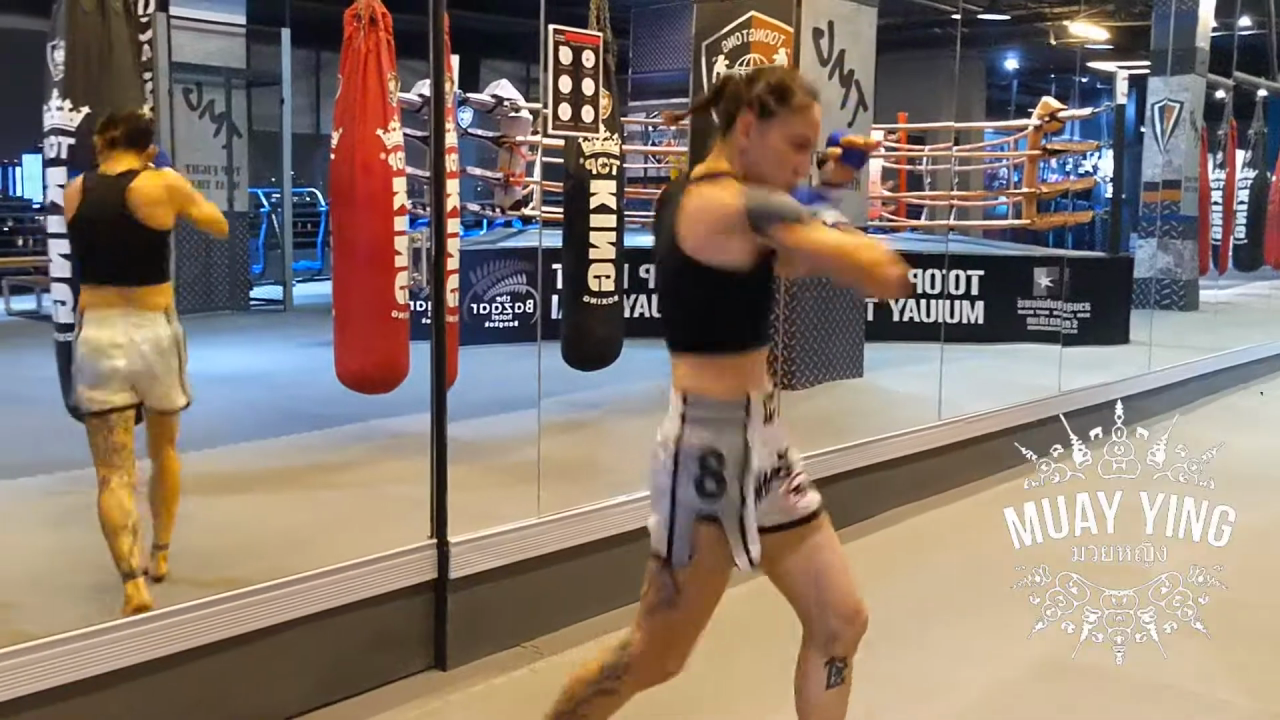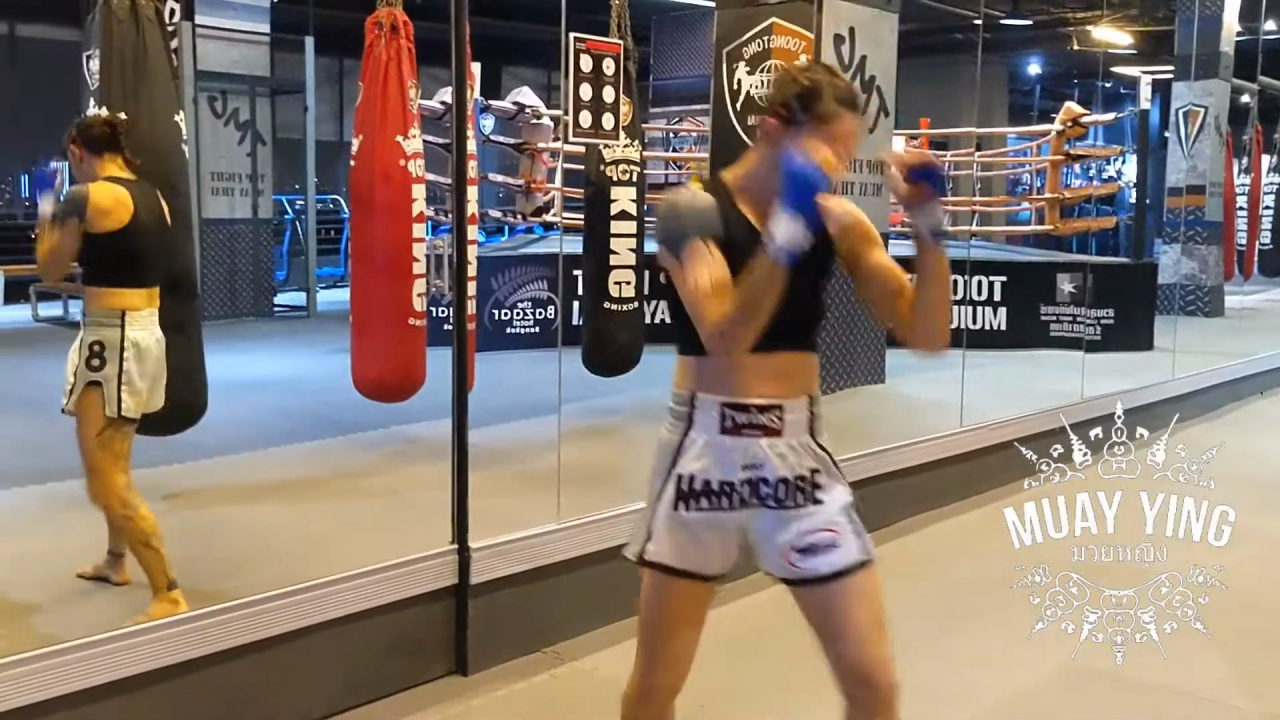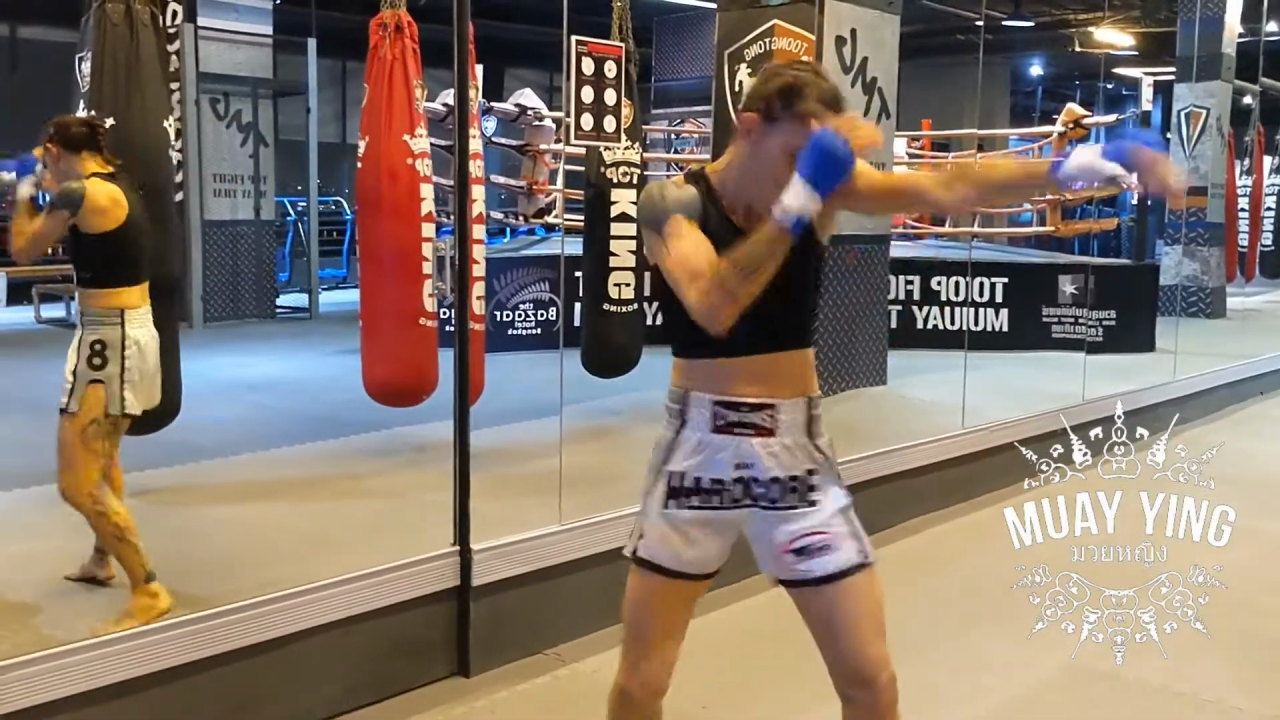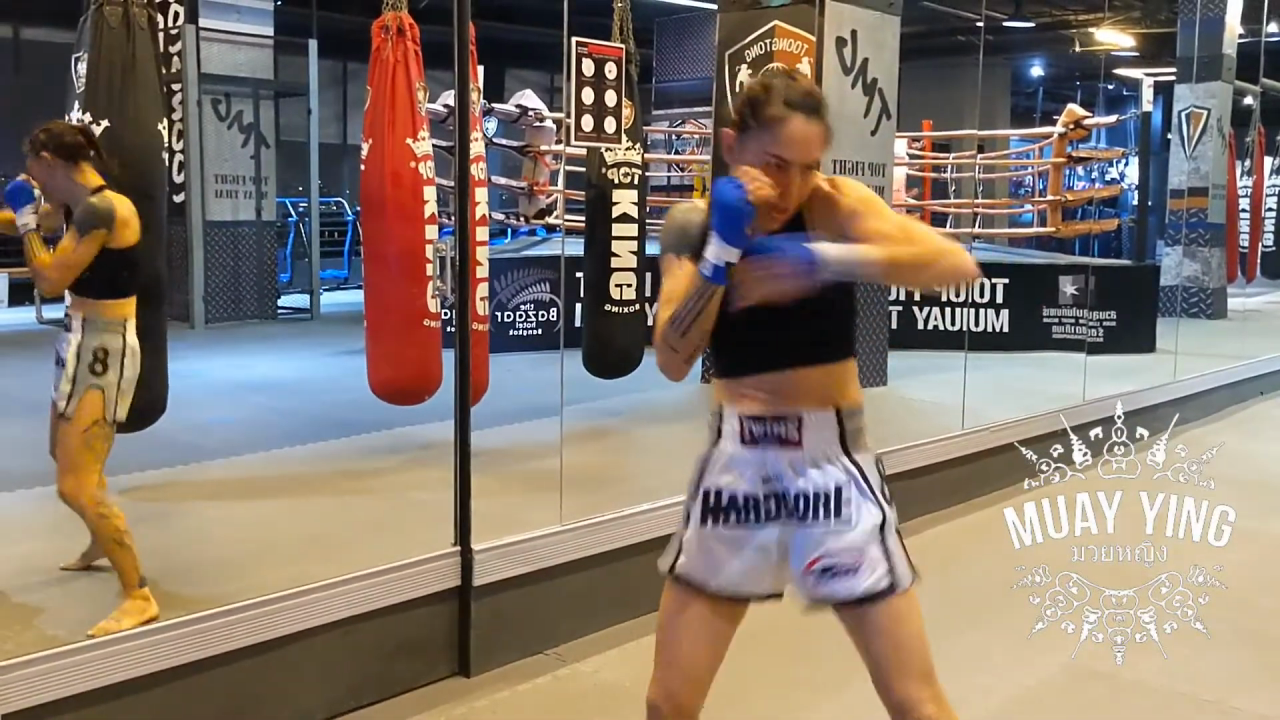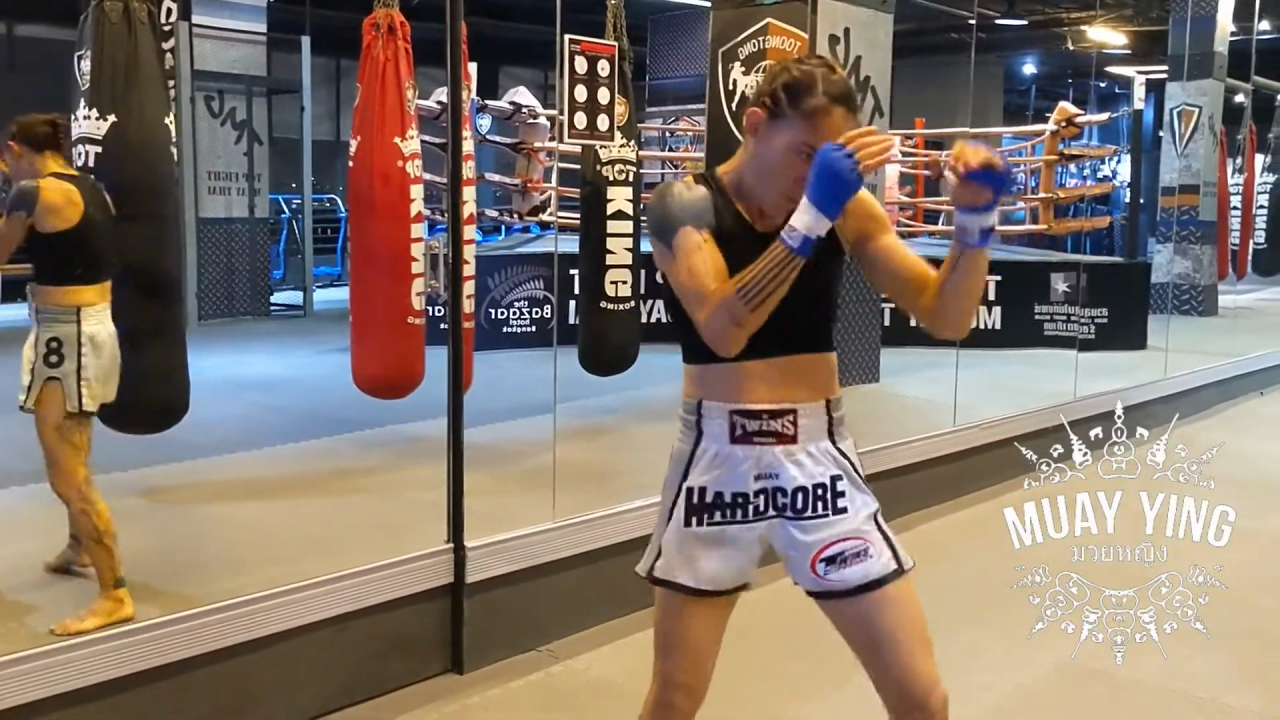
dt=0.7s
person 1, frame 1
left shoulder: (707, 194)
right shoulder: (731, 204)
left elbow: (799, 263)
right elbow: (889, 278)
left wrist: (838, 170)
left hip: (753, 438)
right hip: (715, 445)
left knee: (841, 618)
right knee: (654, 655)
person 1, frame 2
left shoulder: (838, 220)
right shoulder: (692, 208)
left elbow: (928, 335)
right elbow: (724, 335)
left wrist: (927, 218)
right wrist: (789, 227)
left hip: (798, 454)
right hip: (704, 452)
person 1, frame 3
left shoulder: (826, 186)
right shoulder: (673, 202)
left elbow: (954, 189)
right elbow: (713, 307)
left wrist: (1080, 164)
right wrist: (799, 198)
left hip: (790, 452)
right hip: (698, 455)
person 1, frame 4
left shoulder: (837, 205)
right shoulder: (692, 225)
left elbow: (956, 267)
right elbow: (673, 361)
left wrist: (830, 261)
right wrist: (721, 249)
left hip: (832, 468)
right hip: (740, 469)
person 1, frame 5
left shoulder: (848, 209)
right shoulder: (684, 204)
left elbow: (948, 319)
right elbow: (725, 330)
left wrist: (974, 214)
right wrist: (813, 214)
left hip: (818, 460)
right hip: (716, 462)
person 2, frame 1
left shoulder: (77, 191)
right shoulder: (162, 186)
right elbow: (220, 227)
left hip: (102, 341)
right hip: (156, 335)
left knee: (114, 474)
right knee: (164, 450)
left ankle: (133, 583)
right ankle: (159, 557)
person 2, frame 2
left shoulder: (87, 196)
right shoulder: (153, 198)
left elbow: (51, 270)
left wrist: (48, 206)
left hip: (110, 342)
right hip: (144, 335)
left knee: (108, 486)
right knee: (112, 463)
left ankle: (168, 595)
right ankle: (115, 561)
person 2, frame 3
left shoulder: (77, 194)
right shoulder: (122, 187)
left elbow: (22, 249)
left wrist: (26, 191)
right wrist: (46, 193)
left hip: (108, 342)
right hip: (131, 333)
left knee: (77, 483)
right knee: (100, 457)
left ankle: (148, 592)
right ankle: (101, 558)
person 2, frame 4
left shoulder: (103, 209)
right shoulder: (81, 205)
left elbow: (50, 281)
left hip: (101, 352)
right hip: (82, 342)
left knee: (76, 486)
right knee: (66, 454)
left ankle: (139, 597)
right ankle: (102, 543)
person 2, frame 5
right shoulder: (90, 188)
left hip: (65, 338)
right hip: (93, 329)
left knee: (67, 478)
right knee: (69, 450)
left ankle: (114, 596)
right ankle: (77, 549)
